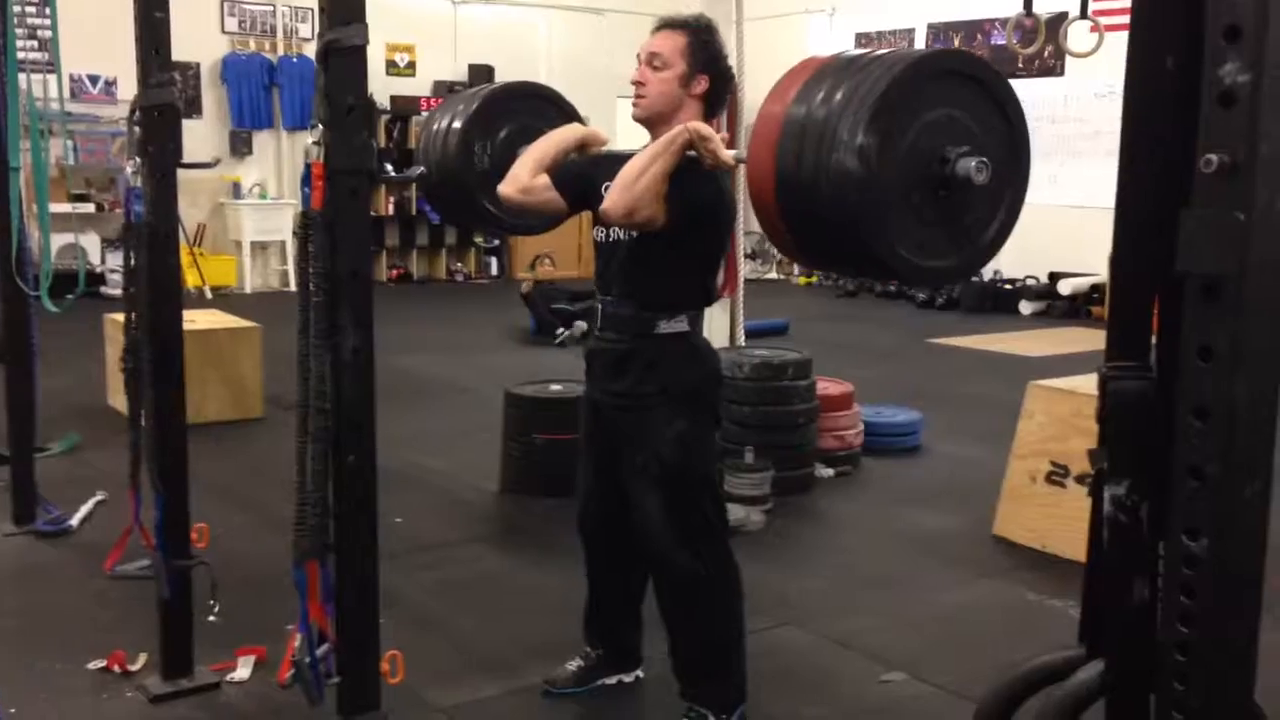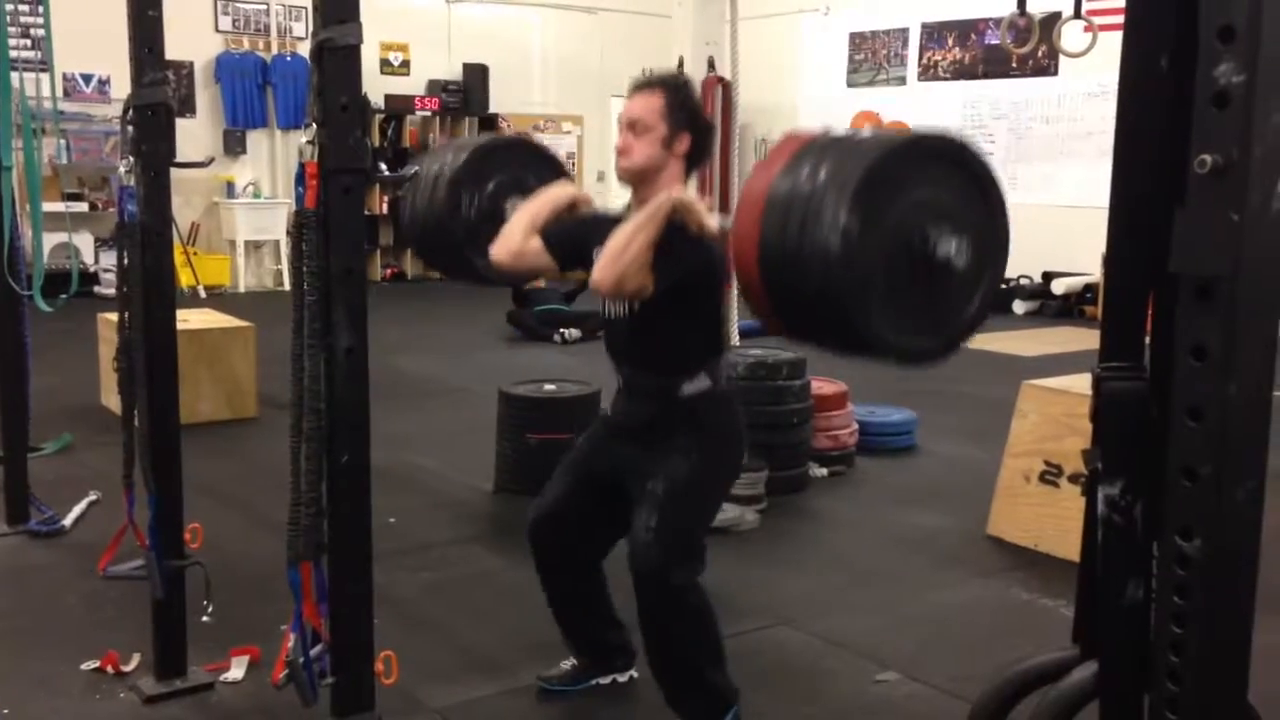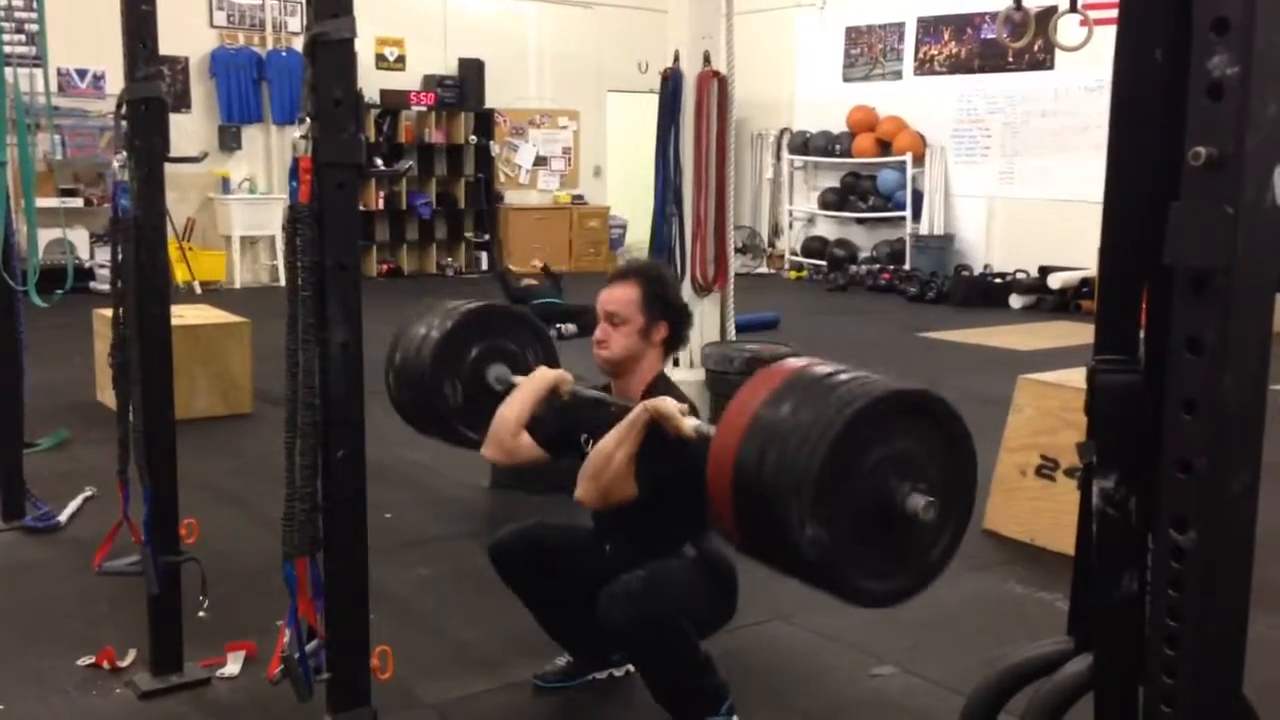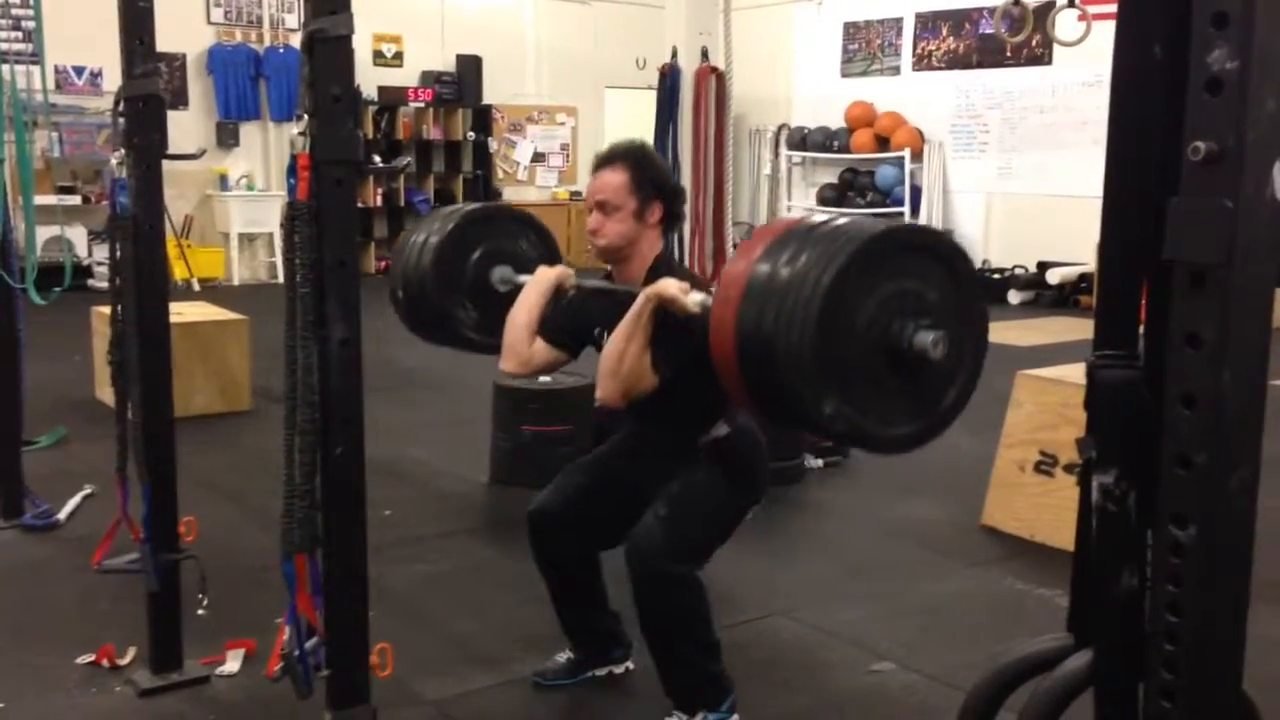
dt=0.7s
person 1, frame 1
left shoulder: (699, 178)
right shoulder: (617, 164)
left elbow: (622, 209)
right elbow: (517, 188)
left wrist: (680, 138)
right wrist: (570, 134)
left hip: (668, 376)
right hip: (610, 368)
left knee: (683, 545)
right knee: (605, 525)
right ankle: (612, 652)
person 1, frame 2
left shoulder: (687, 236)
right shoulder: (607, 227)
left elbow: (607, 279)
right elbow: (506, 252)
left wrist: (664, 207)
right wrist: (558, 194)
left hip: (693, 427)
right hip: (631, 414)
left knee: (658, 562)
right knee: (554, 527)
right ankle: (603, 657)
person 1, frame 3
left shoulder: (671, 426)
right shoulder: (590, 408)
left elbow: (591, 494)
right elbow: (499, 450)
left wrist: (641, 417)
right wrist: (540, 379)
left hip: (691, 573)
left knee: (628, 605)
right knee: (515, 550)
right ankle: (600, 652)
person 1, frame 4
left shoulder: (679, 302)
right shoulder: (595, 297)
left elbow: (613, 390)
right elbow: (516, 360)
left wrist: (649, 302)
right wrist: (544, 280)
left hip: (716, 456)
right hip: (649, 443)
left knee: (655, 550)
right knee: (552, 518)
right ankle: (601, 649)
